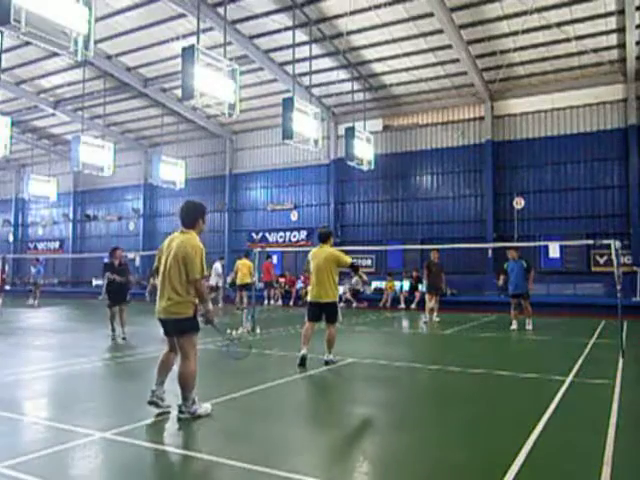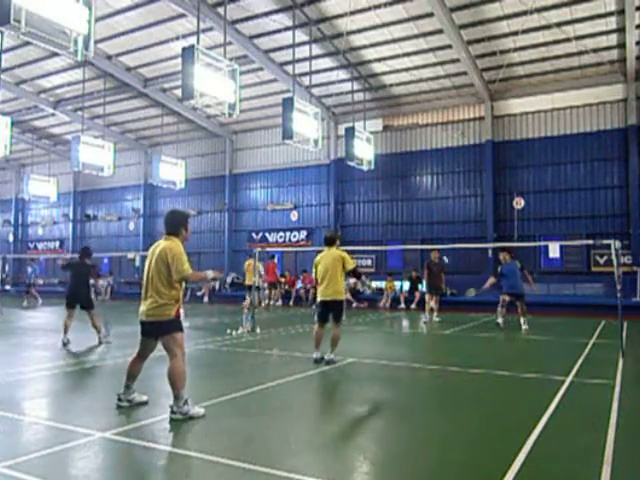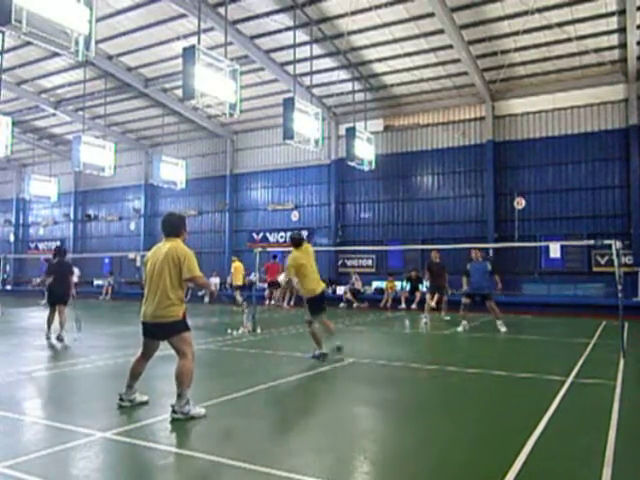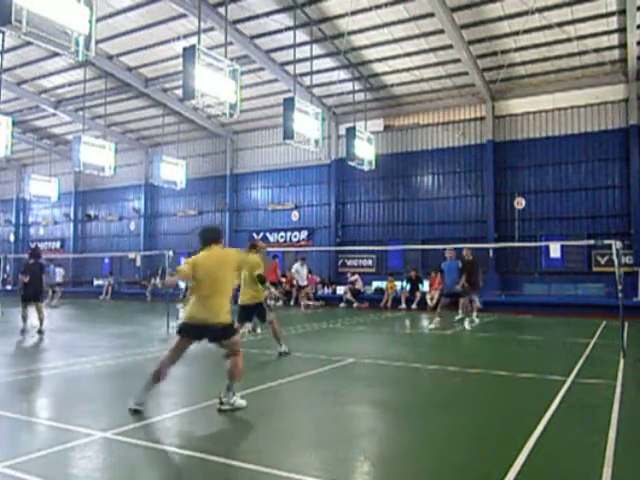
dt=1s
person 1, frame 1
left shoulder: (169, 240)
right shoulder: (194, 245)
left elbow: (157, 270)
right elbow: (197, 282)
right wrist: (208, 307)
left hip: (164, 307)
right hip: (183, 310)
left knee: (172, 350)
right knee: (189, 357)
left ankle: (157, 392)
right ankle: (188, 406)
person 1, frame 2
left shoulder: (157, 246)
right shoulder: (174, 248)
right elbow: (188, 277)
right wrist: (209, 274)
left hip: (148, 311)
right hip: (165, 312)
left knee: (142, 354)
right knee: (177, 356)
left ankle: (126, 394)
right ankle: (180, 406)
person 1, frame 3
left shoulder: (153, 251)
right shoulder: (182, 250)
right elbow: (197, 280)
right wrist: (210, 286)
left hip: (149, 313)
right hip: (171, 313)
left knee: (145, 354)
right knee: (186, 355)
left ankle: (128, 395)
right ankle: (182, 406)
person 1, frame 4
left shoulder: (196, 260)
right shoulder: (231, 256)
left elbow: (178, 278)
left hip: (194, 318)
right hip: (219, 319)
left knee: (172, 356)
right knee: (236, 354)
left ankle: (141, 397)
right ankle: (229, 398)
person 2, frame 1
left shoulder: (312, 254)
right shoulder: (334, 253)
right elbow: (351, 265)
left hip: (314, 296)
right hip: (330, 296)
left knee: (310, 324)
right knee: (331, 326)
left ankle: (303, 351)
right ankle: (328, 356)
person 2, frame 2
left shoulder: (318, 258)
right shoulder: (341, 255)
right elbow: (353, 272)
left hip: (322, 296)
right hip: (337, 295)
left knee: (320, 325)
right knee: (336, 325)
left ankle: (316, 354)
right ankle: (330, 355)
person 2, frame 3
left shoulder: (292, 258)
right shoulder: (308, 248)
left elbow: (289, 278)
left hip: (310, 293)
right hip: (319, 288)
left knee: (312, 323)
right knee: (322, 318)
left ankle: (321, 351)
right ankle: (335, 342)
person 2, frame 4
left shoulder: (247, 262)
right shoulder: (256, 261)
right elbow: (261, 278)
left hip: (243, 300)
right hip: (256, 299)
left knee: (239, 325)
right knee: (272, 321)
right ankle: (282, 347)
